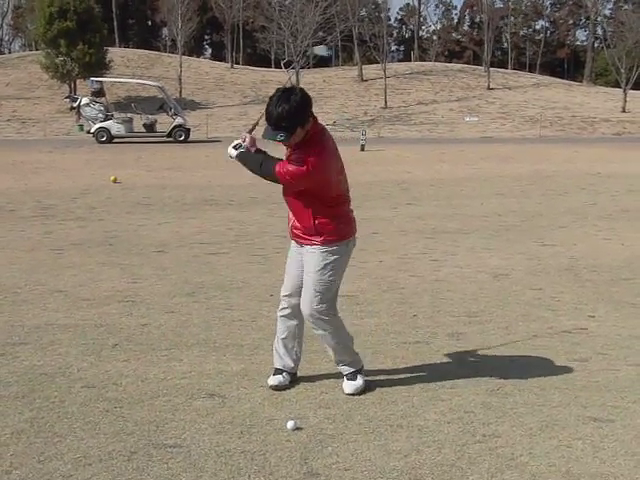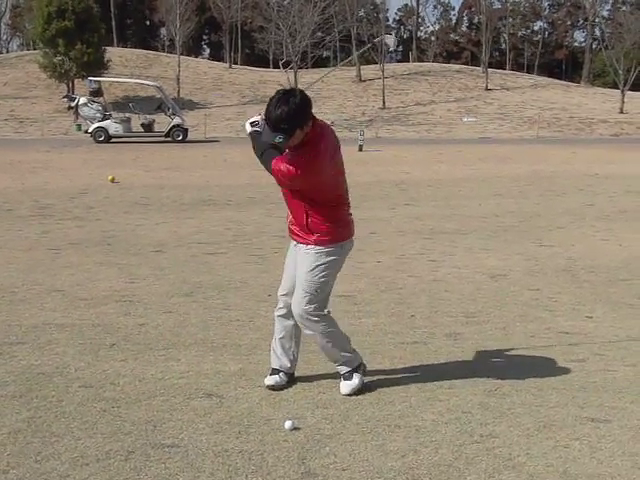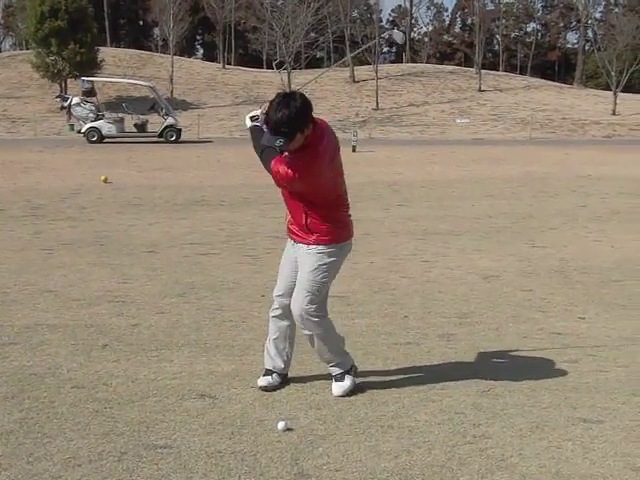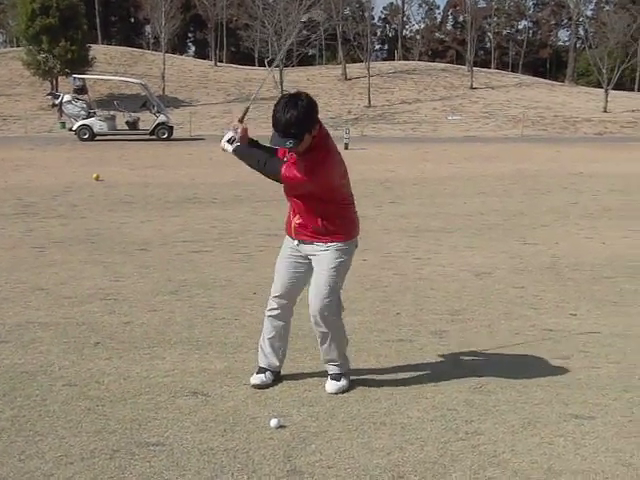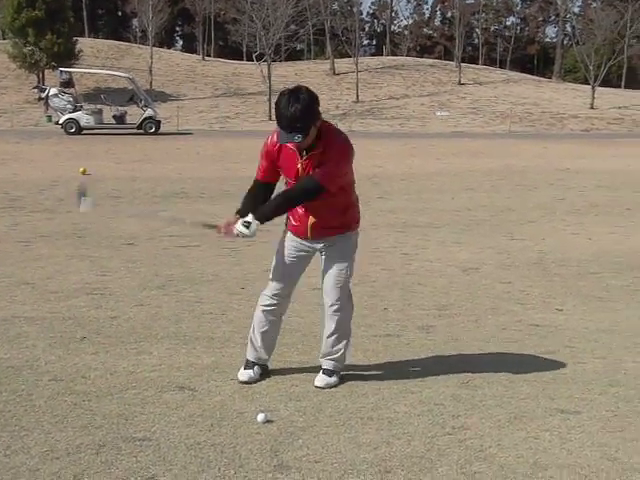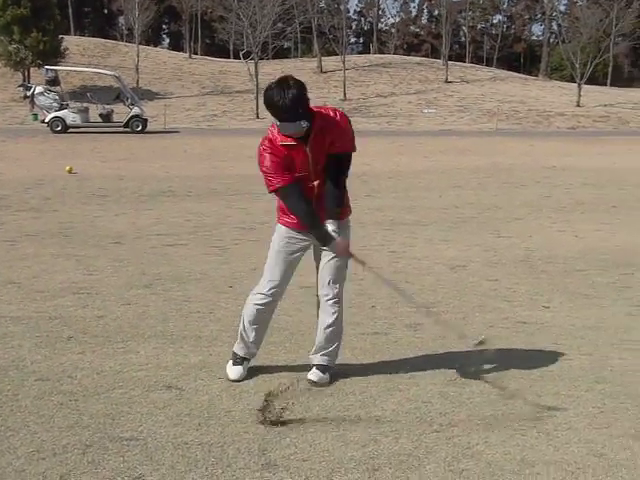
dt=0.1s
person 1, frame 1
left shoulder: (311, 161)
right shoulder: (302, 135)
left elbow: (271, 172)
right elbow: (280, 169)
left wrist: (244, 153)
right wrist: (253, 151)
left hip: (329, 241)
right hip: (303, 237)
left knee: (314, 308)
right knee: (289, 301)
left ankle: (351, 368)
right ankle: (285, 366)
person 1, frame 2
left shoulder: (301, 166)
right shoulder: (319, 129)
left elbow: (272, 161)
left wrist: (257, 133)
right wrist: (264, 129)
left hip: (325, 242)
right hip: (304, 237)
left knee: (306, 308)
right knee: (285, 300)
left ankle: (351, 366)
right ankle: (282, 366)
person 1, frame 3
left shoulder: (300, 168)
right shoulder: (321, 128)
left elbow: (272, 160)
left wrist: (257, 129)
right wrist: (263, 127)
left hip: (325, 242)
right hip: (302, 237)
left knee: (305, 309)
right knee: (281, 301)
left ankle: (343, 368)
right ankle: (276, 367)
person 1, frame 4
left shoulder: (323, 160)
right shoulder: (292, 139)
left elbow: (272, 168)
right elbow: (275, 157)
left wrist: (240, 147)
right wrist: (246, 142)
left hip: (335, 240)
right hip: (299, 237)
left knee: (321, 306)
right knee: (279, 299)
left ankle: (337, 368)
right ankle: (269, 365)
person 1, frame 5
left shoulder: (339, 146)
right shoulder: (276, 142)
left elbow: (303, 192)
right elbow: (263, 184)
left wrist: (258, 217)
right wrist: (242, 215)
left hip: (339, 232)
right hip: (298, 232)
left knee: (335, 300)
right knee: (273, 296)
left ankle: (332, 364)
right ankle: (256, 359)
person 1, frame 6
left shoulder: (334, 121)
right shoulder: (271, 146)
left elbow: (336, 174)
right elbow: (292, 197)
left wrist: (333, 221)
right wrist: (322, 235)
left hip: (335, 221)
right hip: (294, 225)
left knee: (331, 294)
right knee: (267, 291)
left ankle: (323, 361)
right ankle: (243, 353)
